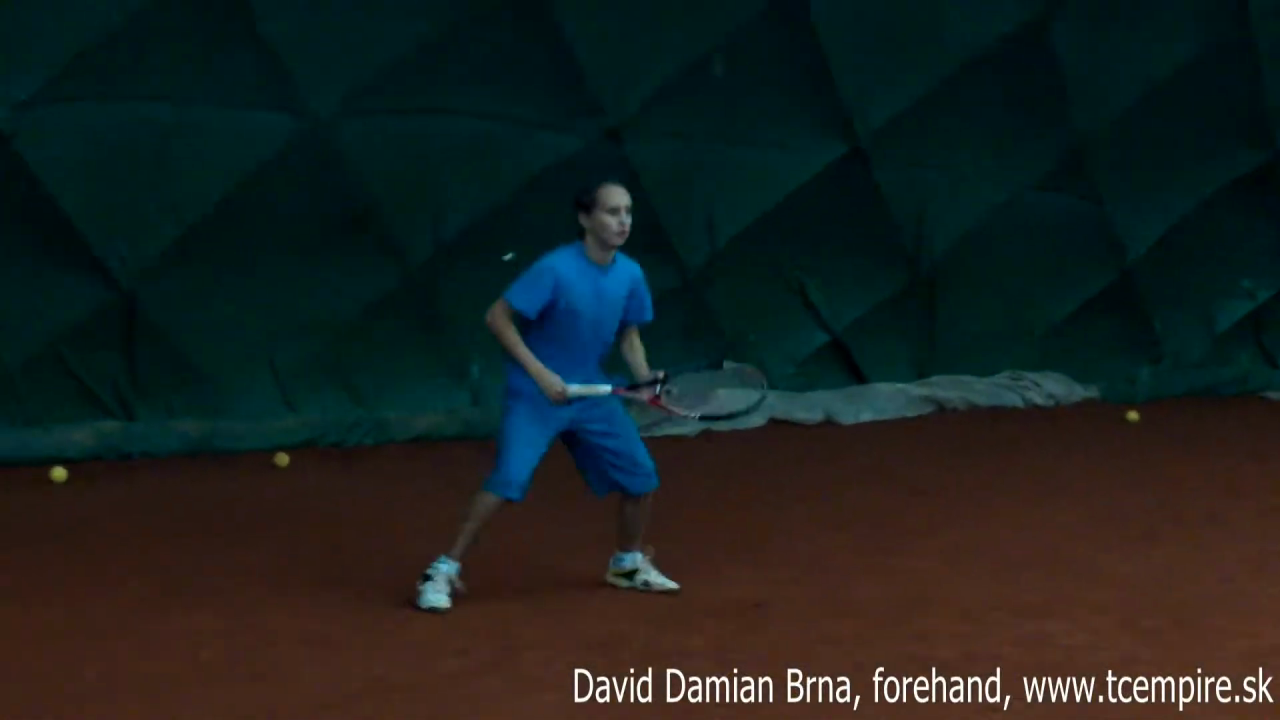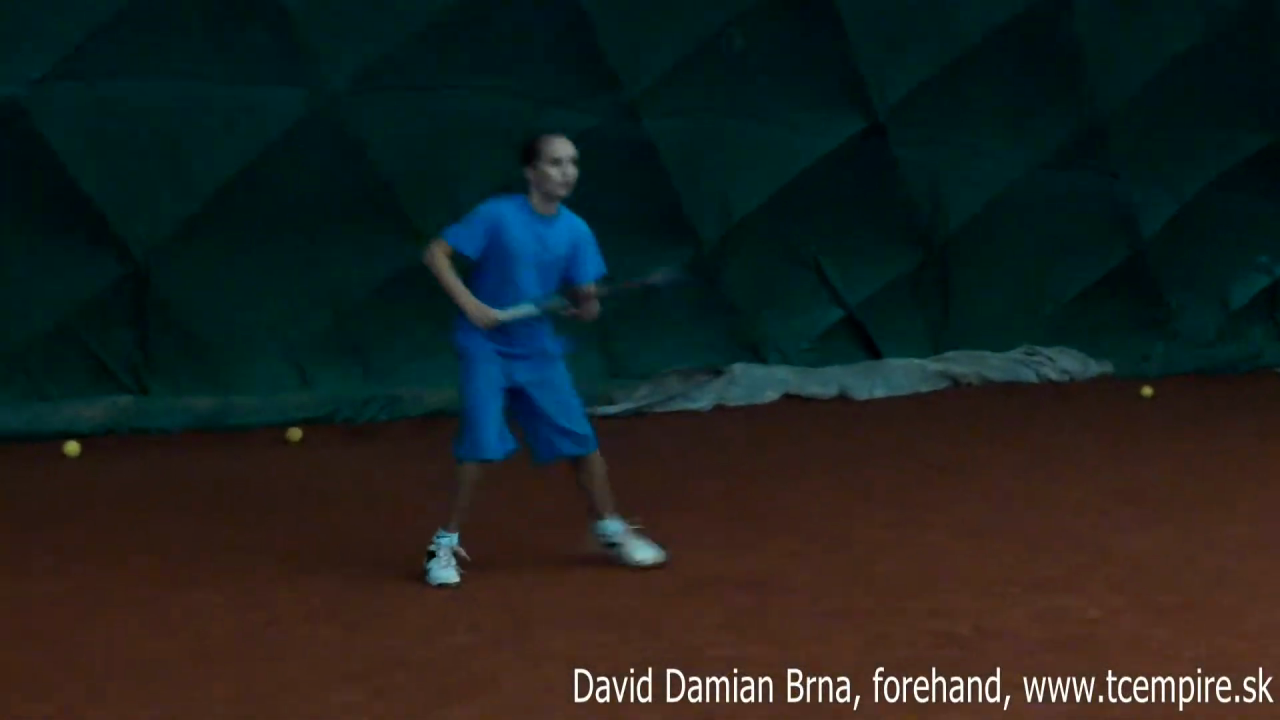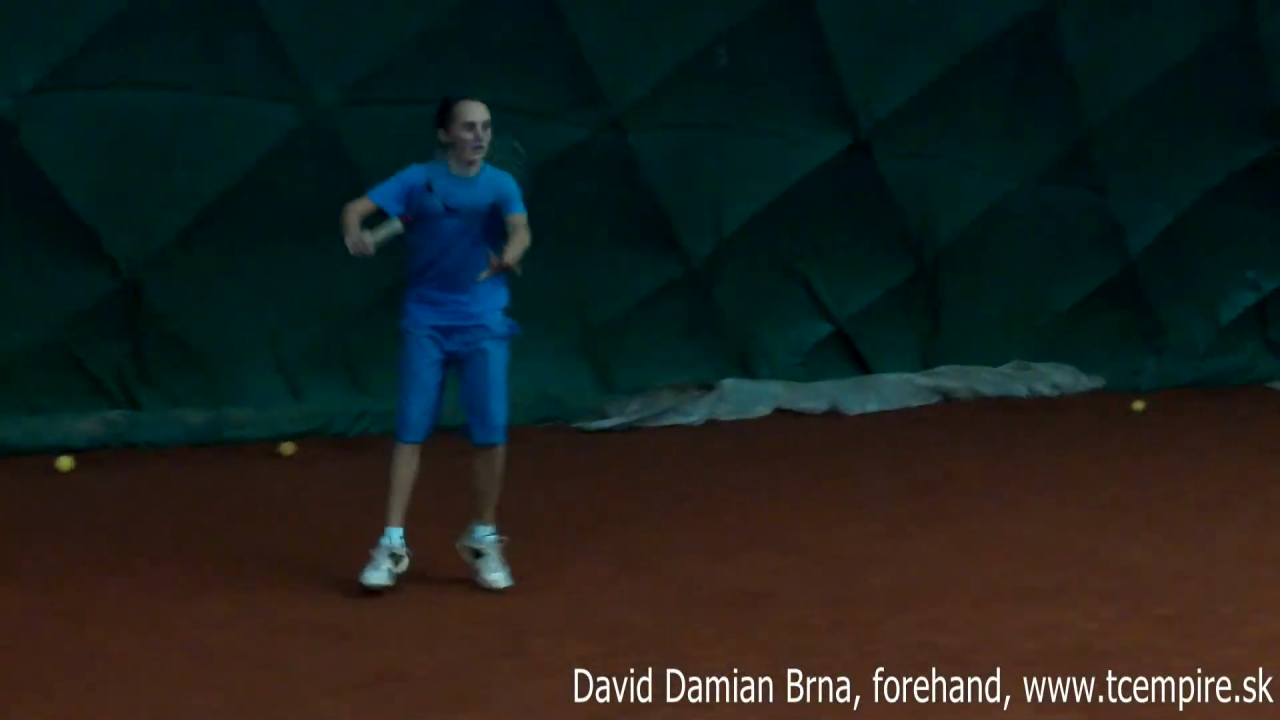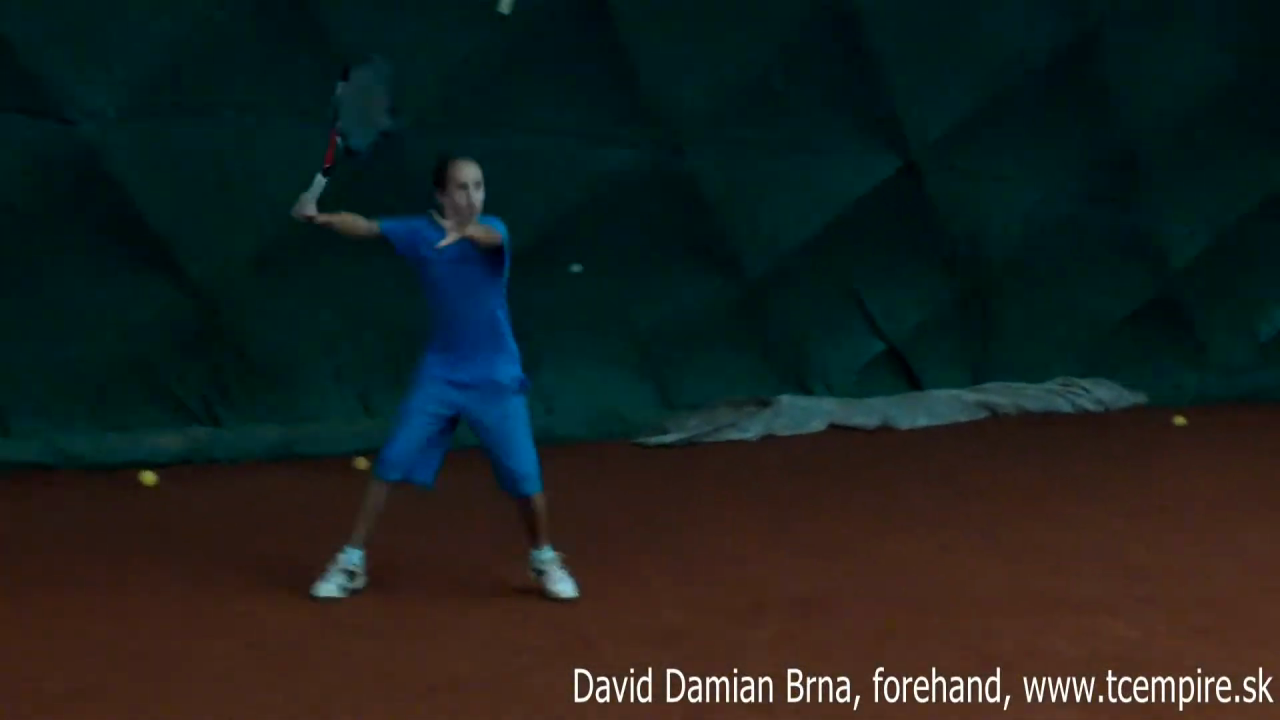
dt=0.2s
person 1, frame 1
left shoulder: (631, 276)
right shoulder: (554, 269)
left elbow: (629, 339)
right elbow: (498, 318)
left wrist: (645, 379)
right wrist: (539, 374)
left hip: (592, 394)
right hip: (534, 392)
left knee: (640, 476)
right knee: (508, 479)
left ankle: (628, 561)
right ankle: (444, 568)
person 1, frame 2
left shoulder: (577, 231)
right shoulder: (497, 214)
left elbow: (587, 297)
right elbow: (435, 253)
left wrist: (586, 307)
right wrist: (469, 303)
left hip: (539, 348)
right hip: (484, 345)
left knee: (580, 439)
right knee: (482, 442)
left ankle: (611, 529)
right ankle: (445, 542)
person 1, frame 3
left shoulder: (501, 183)
right shoulder: (420, 179)
left elbow: (520, 231)
right elbow: (360, 206)
left wrist: (507, 257)
right wrist: (353, 231)
left hip: (483, 321)
right hip: (426, 318)
left knee: (489, 431)
right knee: (412, 427)
left ankle: (481, 539)
right ankle: (391, 543)
person 1, frame 4
left shoulder: (492, 229)
right shoulder: (422, 233)
left elbow: (489, 237)
right elbow: (364, 224)
left wrist: (464, 229)
right wrist: (318, 216)
left hip: (496, 378)
right hip: (439, 373)
left knee: (524, 480)
right knee: (395, 463)
left ankle: (544, 559)
right ankle: (350, 561)
